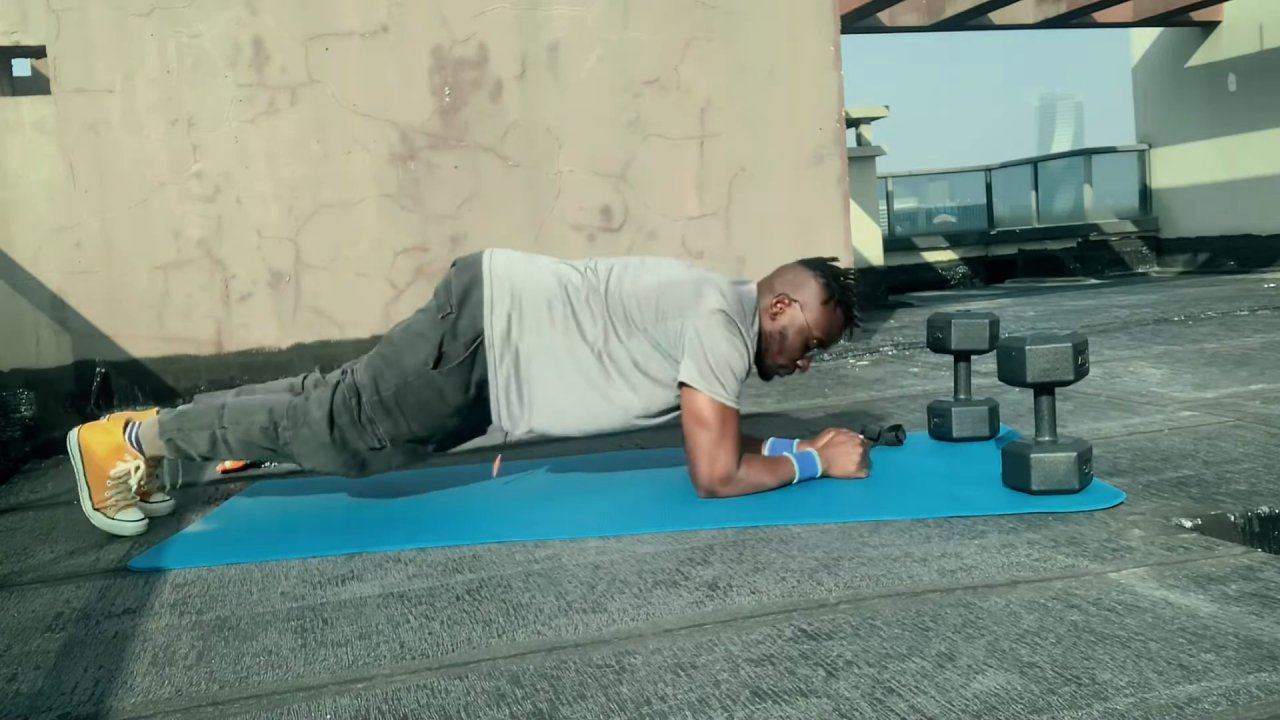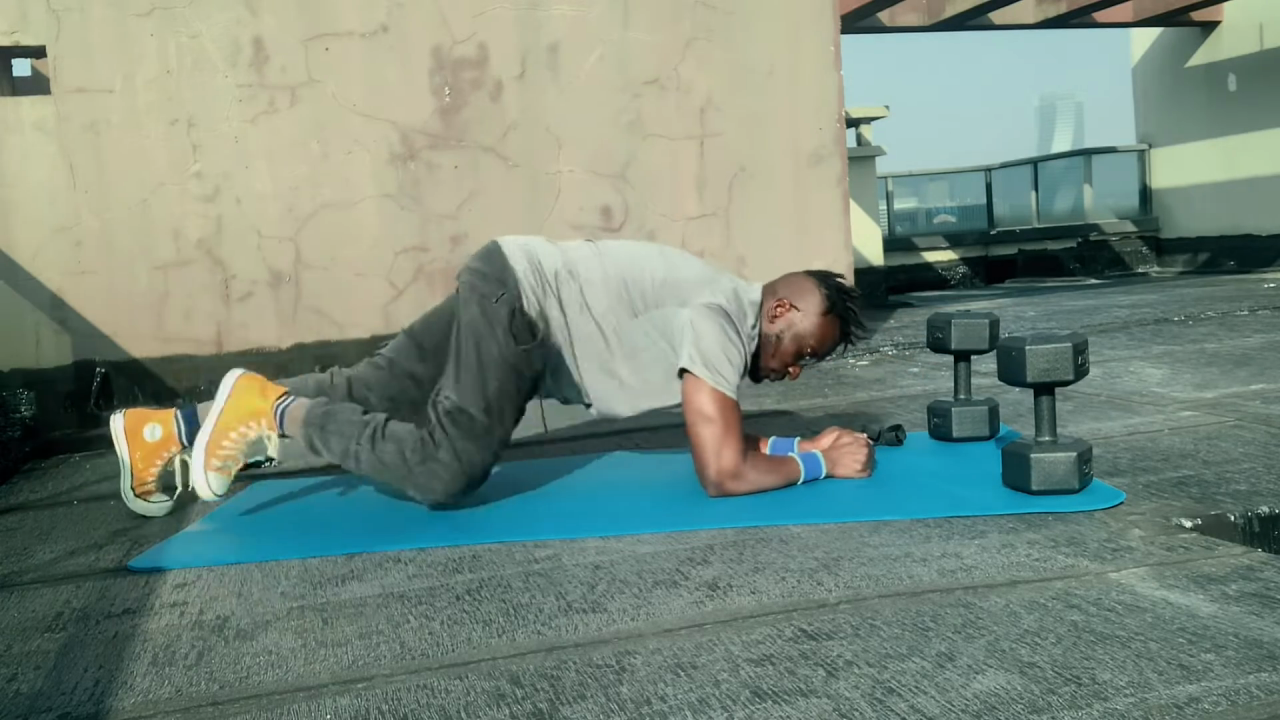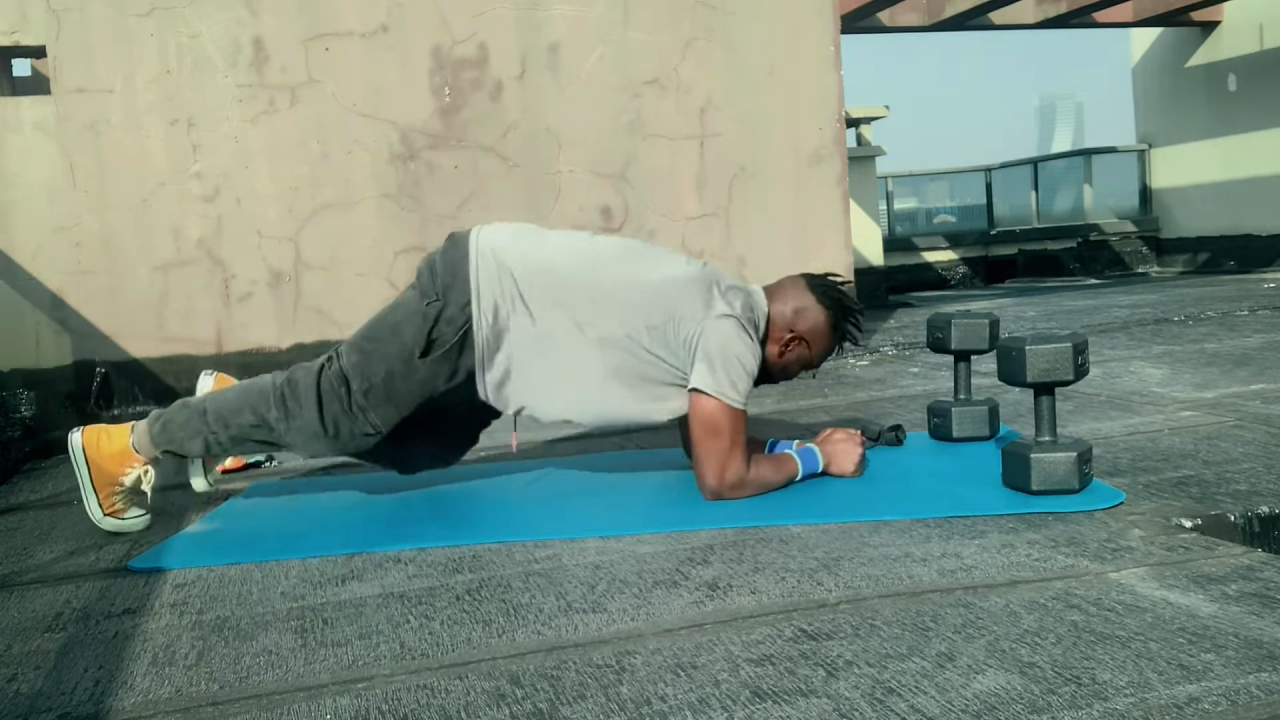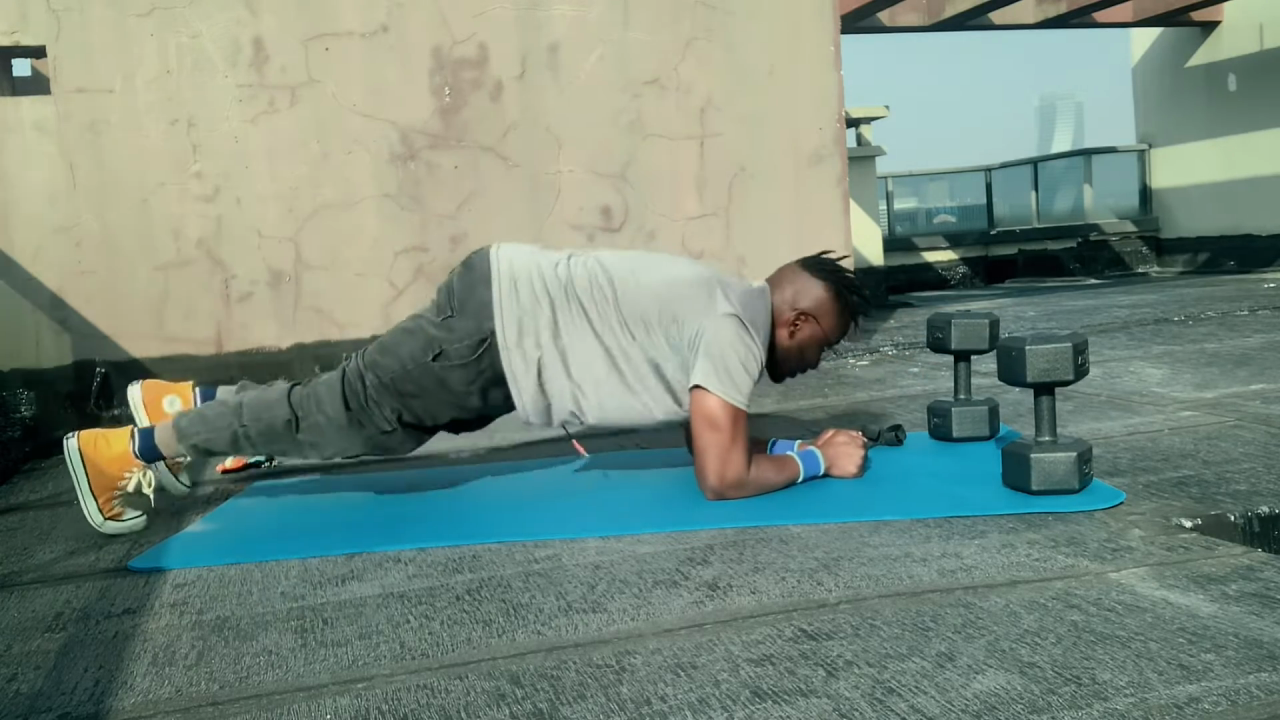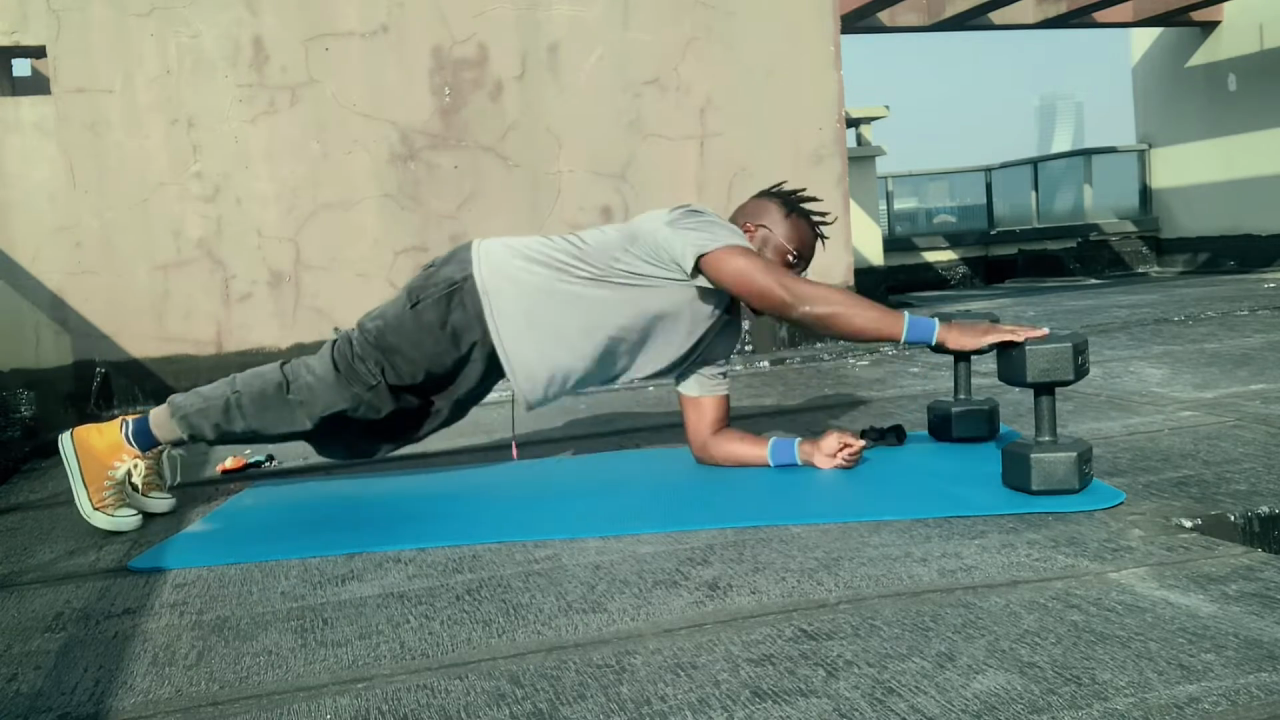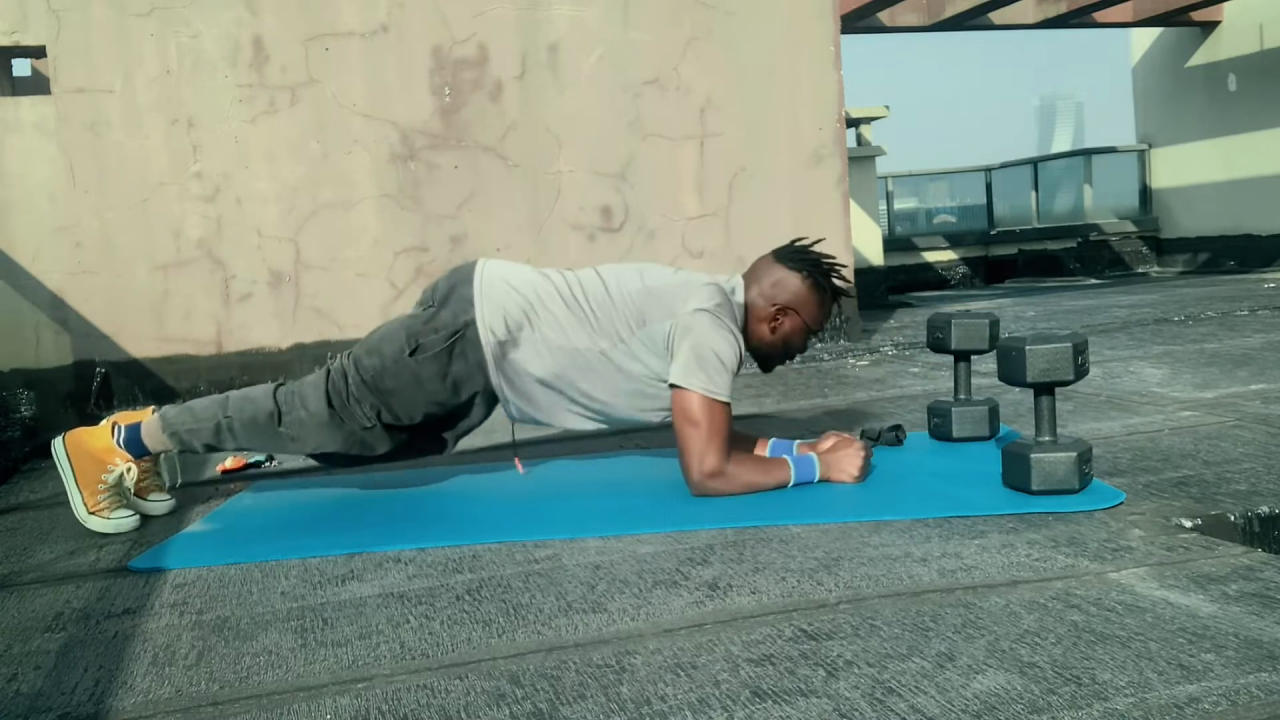
dt=0.5s
person 1, frame 1
left shoulder: (726, 310)
right shoulder: (722, 323)
left elbow: (712, 439)
right elbow: (716, 475)
left wrist: (793, 446)
right wrist: (814, 464)
left hip: (492, 315)
right hip: (489, 318)
left knee: (348, 400)
right knee: (342, 422)
left ankle: (152, 433)
right ankle: (129, 437)
person 1, frame 2
left shoulder: (739, 317)
right shoulder: (721, 319)
left elbow: (721, 435)
right elbow: (724, 473)
left wrist: (795, 444)
right wrist: (820, 465)
left hip: (513, 293)
right hip: (515, 288)
left knee: (364, 389)
right knee: (444, 470)
left ankle: (167, 429)
right ankle: (269, 413)
person 1, frame 3
left shoulder: (720, 304)
right shoulder: (734, 333)
left elbow: (705, 434)
right elbow: (720, 478)
left wrist: (786, 445)
right wrist: (812, 458)
left hip: (501, 272)
right hip: (474, 303)
left knee: (421, 449)
right knee: (329, 408)
left ankle: (235, 404)
right ankle: (124, 446)
person 1, frame 4
left shoulder: (722, 302)
right shoulder: (737, 329)
left elbow: (713, 439)
right elbow: (722, 478)
left wrist: (790, 444)
right wrist: (812, 461)
left hip: (510, 289)
right hip: (498, 323)
left knee: (356, 408)
right knee: (344, 416)
left ankle: (181, 402)
right ankle: (127, 449)
person 1, frame 5
left shoulder: (711, 320)
right shoulder: (692, 231)
left elbow: (709, 440)
right elbow: (800, 304)
left wrist: (804, 449)
right wrist: (935, 330)
left hip: (497, 350)
right hip: (473, 299)
left knee: (358, 430)
right knee: (325, 386)
left ankle: (167, 440)
right ankle: (120, 441)
person 1, frame 6
left shoulder: (714, 308)
right shoulder: (711, 325)
left elbow: (712, 439)
right elbow: (708, 471)
left wrist: (791, 446)
right wrist: (812, 467)
left hip: (488, 338)
right hip: (474, 335)
left knee: (341, 426)
right knee: (322, 415)
left ankle: (160, 432)
right ankle: (121, 440)
